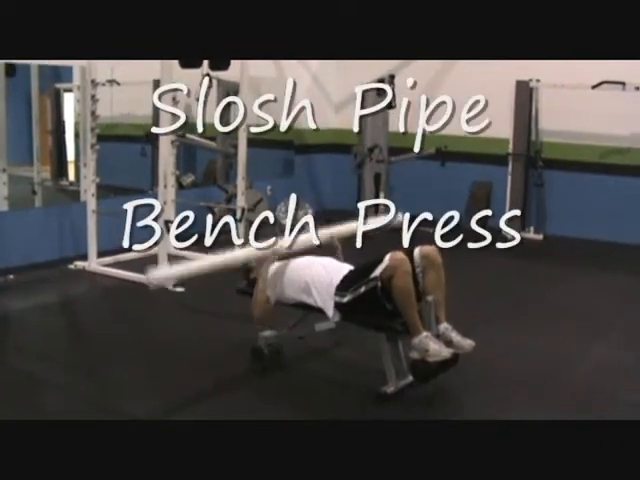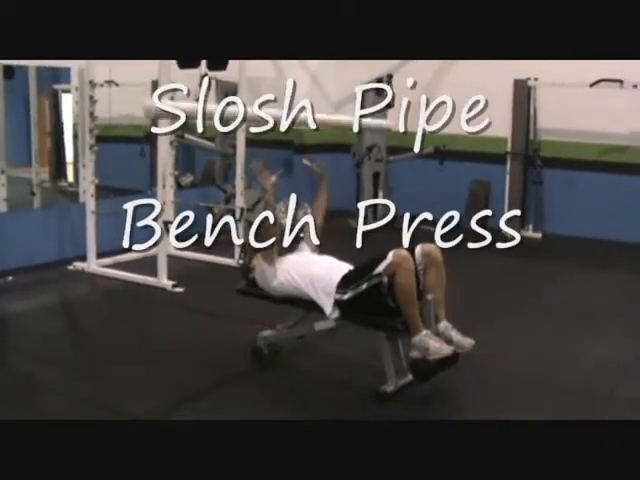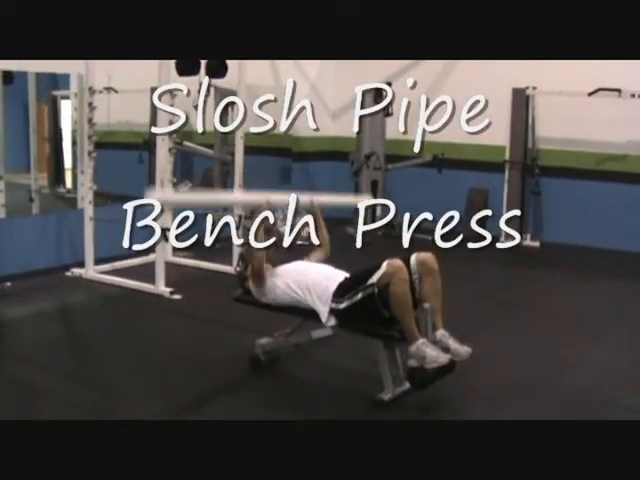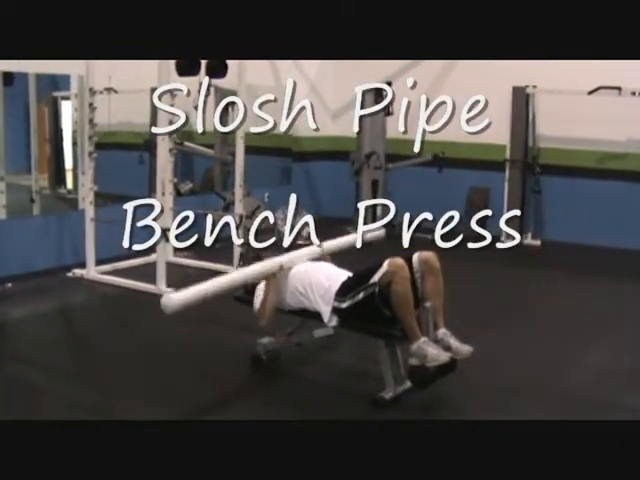
dt=0.4s
person 1, frame 1
left shoulder: (292, 265)
right shoulder: (269, 276)
right elbow: (259, 316)
left wrist: (336, 248)
right wrist: (263, 267)
left hip: (353, 281)
right hip: (342, 294)
left knee: (429, 254)
right knee: (398, 261)
left ankle: (443, 329)
right ankle: (419, 340)
person 1, frame 2
left shoulder: (298, 257)
right shoulder: (268, 276)
left elbow: (317, 220)
right elbow: (268, 231)
left wrist: (323, 179)
right wrist: (269, 191)
left hip: (353, 283)
right hip: (341, 293)
left knee: (430, 252)
right knee: (401, 259)
left ankle: (442, 327)
right ankle: (420, 339)
person 1, frame 3
left shoulder: (287, 272)
right shoulder: (262, 287)
left elbow: (324, 248)
right elbow: (257, 261)
left wrist: (315, 211)
right wrist: (261, 223)
left hip: (350, 290)
right hip: (337, 300)
left knee: (426, 261)
right knee: (394, 268)
left ankle: (439, 336)
right ankle: (417, 349)
person 1, frame 4
left shoulder: (288, 273)
right shoulder: (264, 290)
right elbow: (264, 320)
left wrist: (324, 255)
right wrist: (271, 277)
left hip: (353, 286)
right hip: (340, 300)
left knee: (428, 259)
right knee: (397, 266)
left ankle: (441, 334)
right ankle: (418, 346)
